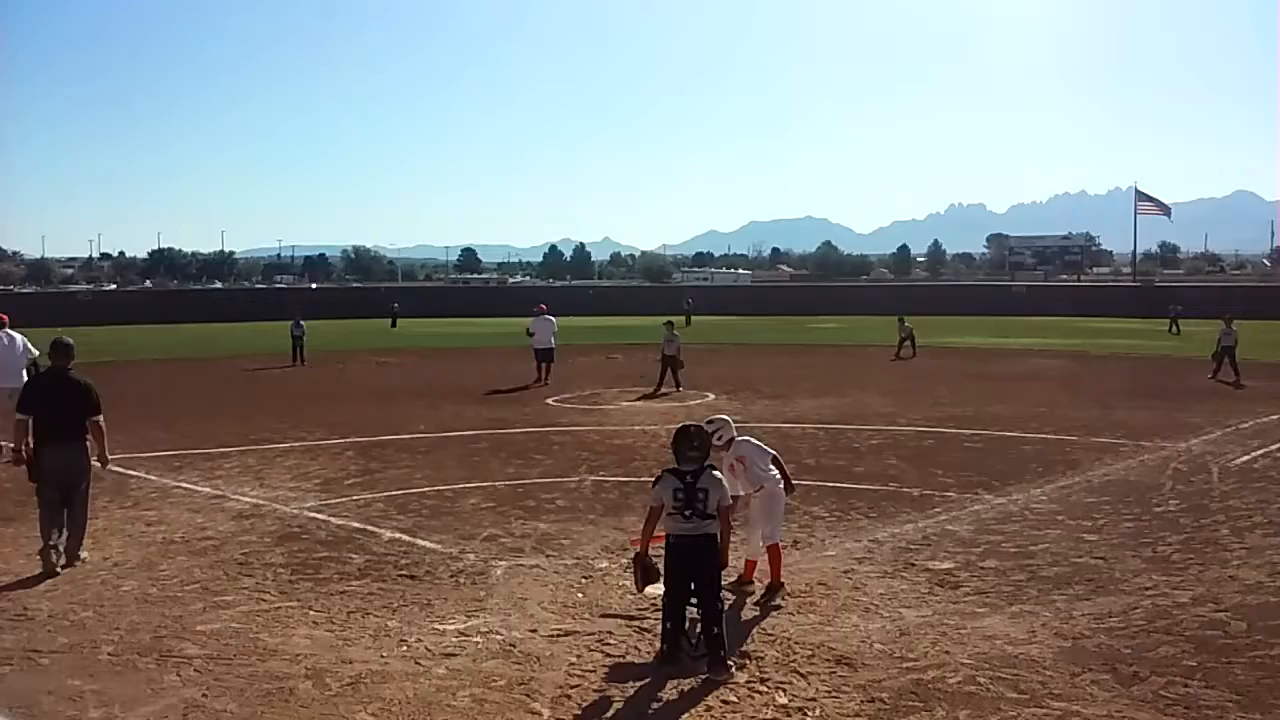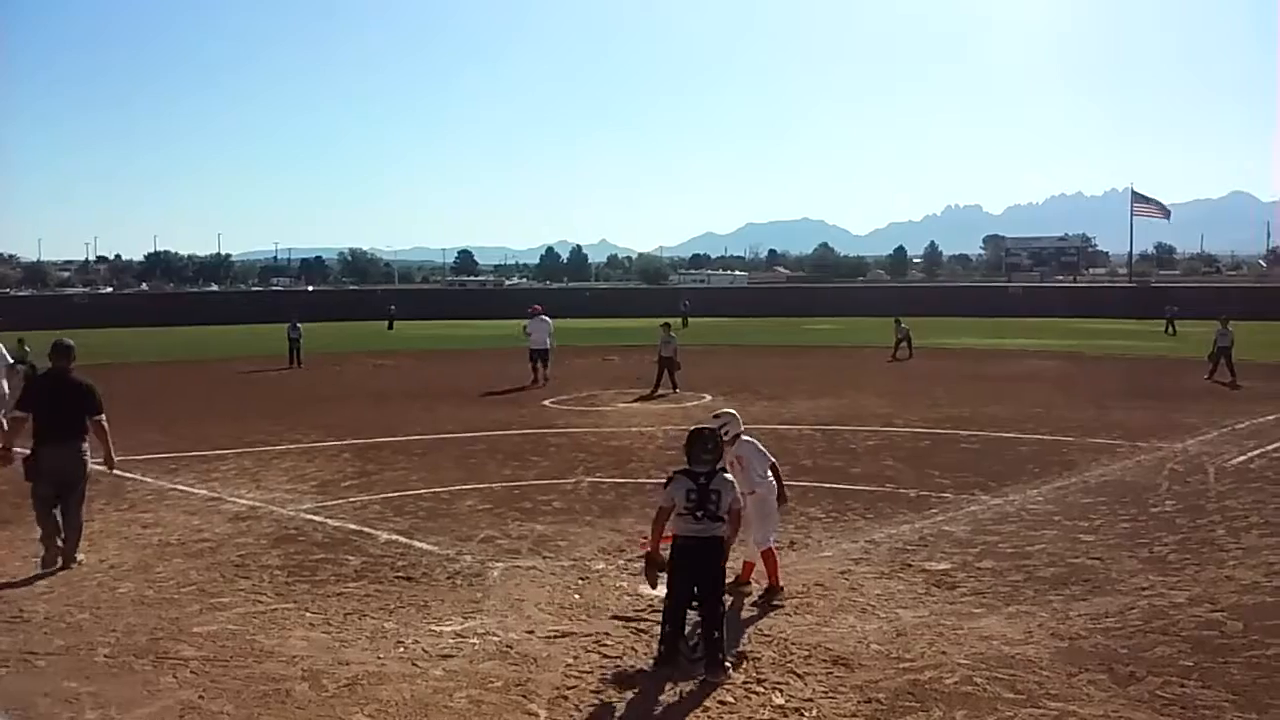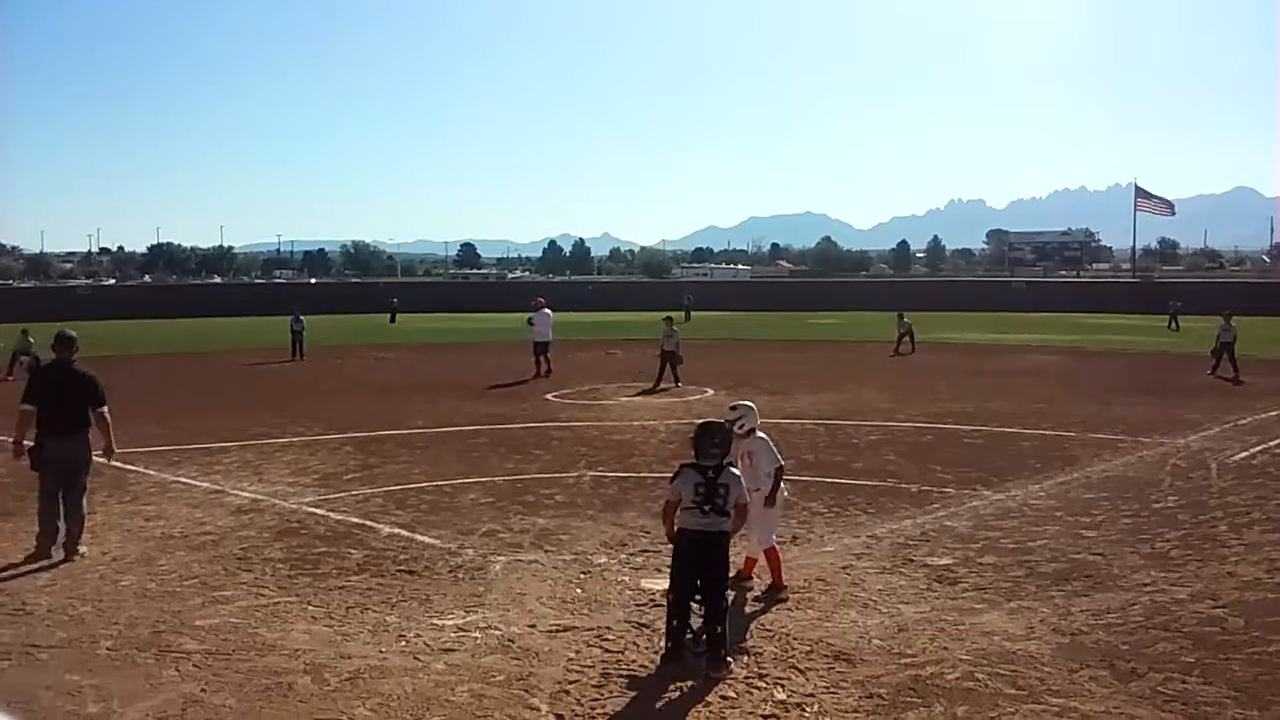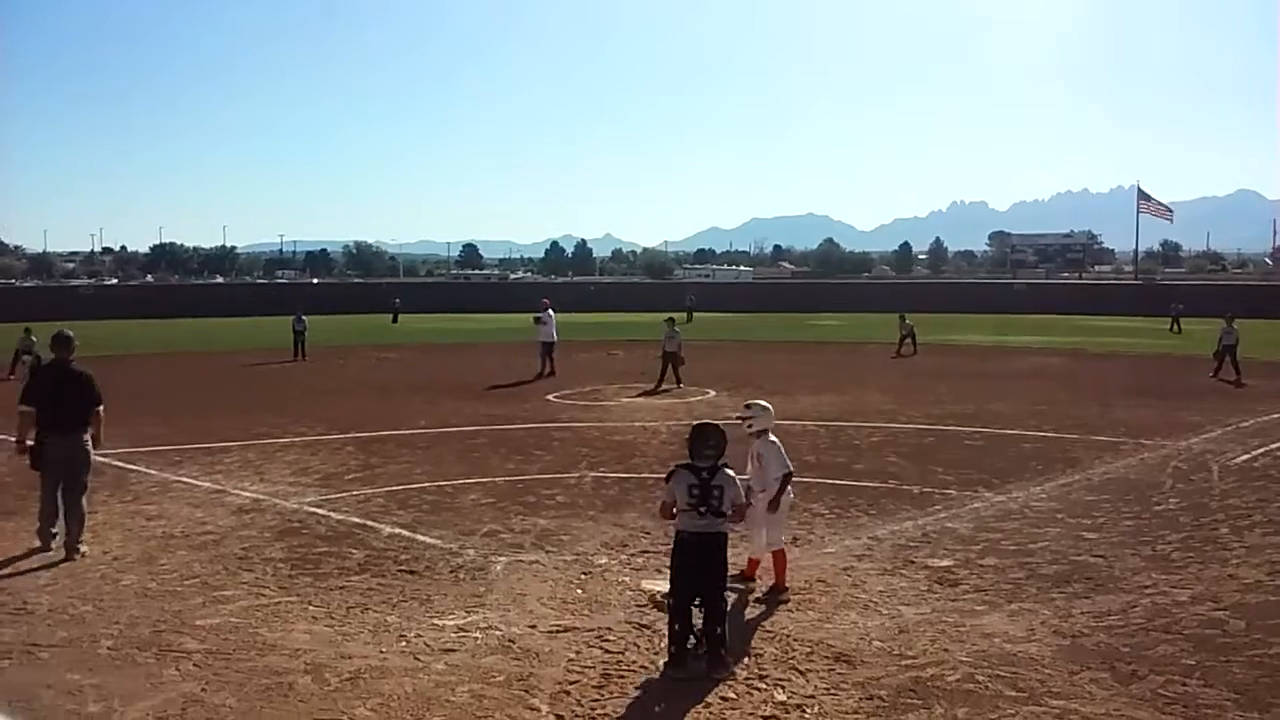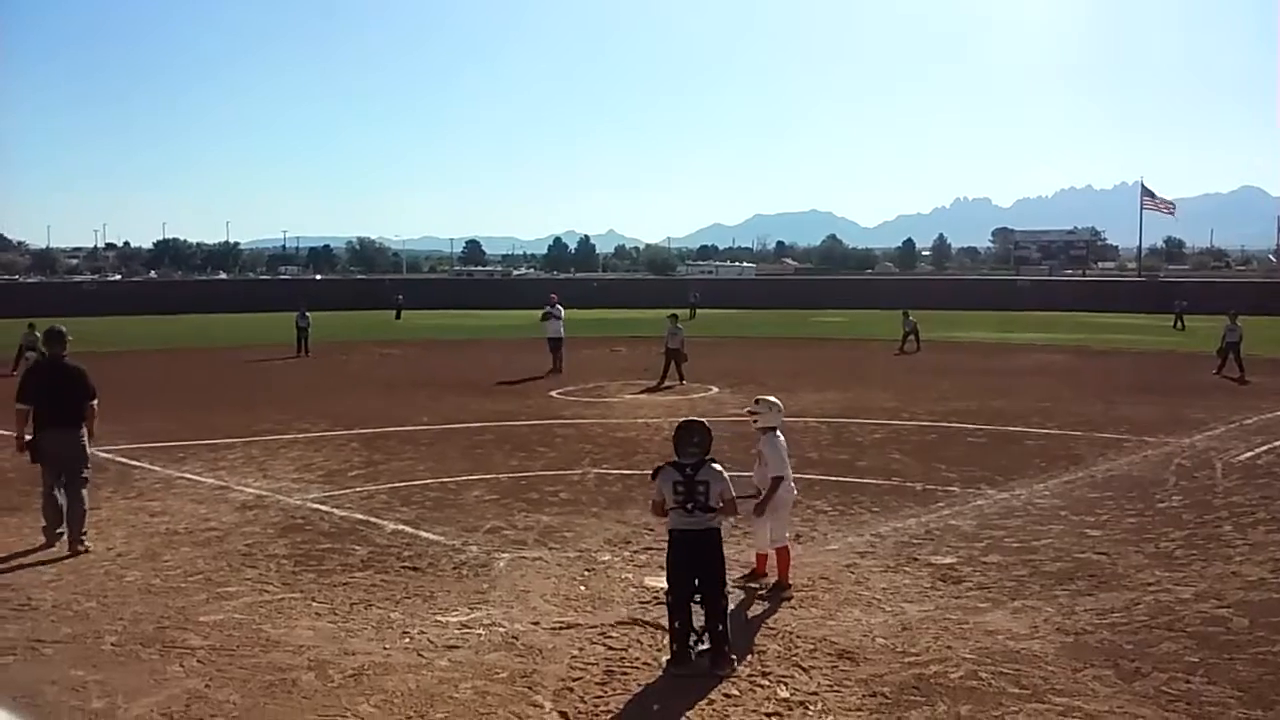
dt=0.2s
person 1, frame 1
left shoulder: (665, 480)
right shoulder: (716, 480)
left elbow: (652, 519)
right elbow: (725, 519)
left wrist: (643, 551)
right wrist: (723, 550)
left hip: (677, 546)
right hip: (706, 546)
left knee: (673, 601)
right knee: (711, 605)
left ankle: (669, 652)
right ankle: (717, 663)
person 1, frame 2
left shoulder: (676, 481)
right shoulder: (727, 483)
left elbow: (660, 519)
right elbow: (735, 521)
left wrist: (653, 548)
right wrist: (725, 547)
left hip: (683, 547)
right hip: (713, 549)
left knee: (675, 603)
right knee: (713, 607)
left ankle: (667, 655)
right ankle: (714, 664)
person 1, frame 3
left shoulder: (684, 474)
right shoulder: (734, 478)
left elbow: (668, 512)
right elbow: (742, 515)
left wrist: (671, 533)
left hip: (688, 540)
right hip: (718, 543)
left knee: (679, 599)
right knee: (716, 602)
left ankle: (673, 654)
right ankle: (716, 660)
person 1, frame 4
left shoulder: (678, 476)
right shoulder: (728, 478)
left elbow: (665, 512)
right elbow: (740, 514)
left hip: (685, 543)
right hip: (715, 544)
left knee: (680, 602)
right knee: (715, 603)
left ankle: (678, 660)
right ankle: (717, 661)
person 1, frame 5
left shoulder: (664, 473)
right shoulder: (716, 472)
left elbow: (657, 510)
right elbow: (731, 509)
left hip: (679, 540)
right hip: (709, 540)
left knee: (678, 600)
right knee: (715, 600)
left ankle: (681, 658)
right ankle: (721, 657)
person 2, frame 1
left shoulder: (34, 384)
right shoulder: (83, 385)
left elbow: (22, 421)
right elbow: (96, 422)
left wrist: (18, 449)
right wrist: (103, 450)
left hip: (46, 452)
right hip: (77, 451)
left knee: (49, 506)
right knee: (77, 506)
left ankle: (51, 554)
right ankle: (73, 553)
person 2, frame 2
left shoulder: (35, 384)
right shoulder: (84, 386)
left elbow: (19, 419)
right elbow: (99, 422)
right wrist: (108, 451)
left hip: (45, 452)
right hip: (76, 451)
left knee: (45, 503)
right knee: (73, 505)
left ankle: (53, 546)
right ankle: (70, 555)
person 2, frame 3
left shoulder: (40, 376)
right shoulder: (87, 378)
left elbow: (27, 412)
right elbow: (101, 414)
left wrist: (18, 441)
right wrist: (109, 441)
left hip: (49, 443)
right hip: (78, 443)
left knee: (48, 496)
right knee: (75, 496)
left ankle: (45, 546)
right ankle: (72, 547)
person 2, frame 4
left shoulder: (39, 376)
right shoulder: (84, 377)
left elbow: (26, 412)
right elbow: (97, 412)
left wrist: (21, 439)
right wrist: (97, 435)
left hip: (48, 442)
right hip: (78, 441)
left knee: (49, 492)
right knee: (76, 495)
left ankle: (47, 537)
right ankle: (73, 545)
person 2, frame 5
left shoulder: (32, 373)
right shoulder: (77, 372)
left elbow: (22, 409)
right elbow: (91, 406)
left wrist: (20, 436)
right wrist: (89, 428)
left hip: (46, 437)
right hip: (74, 436)
left knee: (51, 486)
right knee: (77, 487)
left ankle: (52, 533)
right ankle: (77, 539)
person 3, frame 1
left shoulder: (745, 444)
right shoulder: (727, 460)
left elbow: (773, 457)
right elbow: (735, 492)
left wrist: (787, 479)
left hip: (771, 492)
right hip: (753, 497)
left knee: (769, 537)
right knee: (752, 538)
left ankle: (776, 583)
right ankle: (746, 578)
person 3, frame 2
left shoulder: (748, 444)
right shoulder: (729, 454)
left elbow: (771, 465)
right elbow: (736, 484)
left wrist: (780, 490)
left hip: (765, 497)
right hip: (750, 499)
left knee: (762, 540)
right knee: (753, 539)
left ankle: (775, 587)
right ankle: (743, 580)
person 3, frame 3
left shoulder: (760, 441)
right shoulder: (741, 445)
left elbow: (778, 467)
left wrist: (773, 493)
left hip: (768, 497)
right hip: (754, 496)
left knee: (765, 539)
right knee: (755, 537)
left ankle: (779, 586)
right ankle: (745, 575)
person 3, frame 4
left shoulder: (771, 444)
right shoulder: (757, 443)
left elbow: (787, 472)
left wrist: (777, 498)
right wrist: (746, 498)
left hip: (774, 498)
right hip: (760, 497)
left knee: (774, 541)
right knee: (755, 534)
left ankle: (781, 587)
right ankle: (749, 574)
person 3, frame 5
left shoulder: (771, 443)
right shoulder: (771, 438)
left elbow: (778, 477)
left wrist: (764, 502)
right wrist: (761, 498)
left hip: (778, 496)
right hip: (770, 494)
left knee: (778, 538)
right knee: (760, 530)
left ankle: (784, 584)
right ankle: (759, 571)
